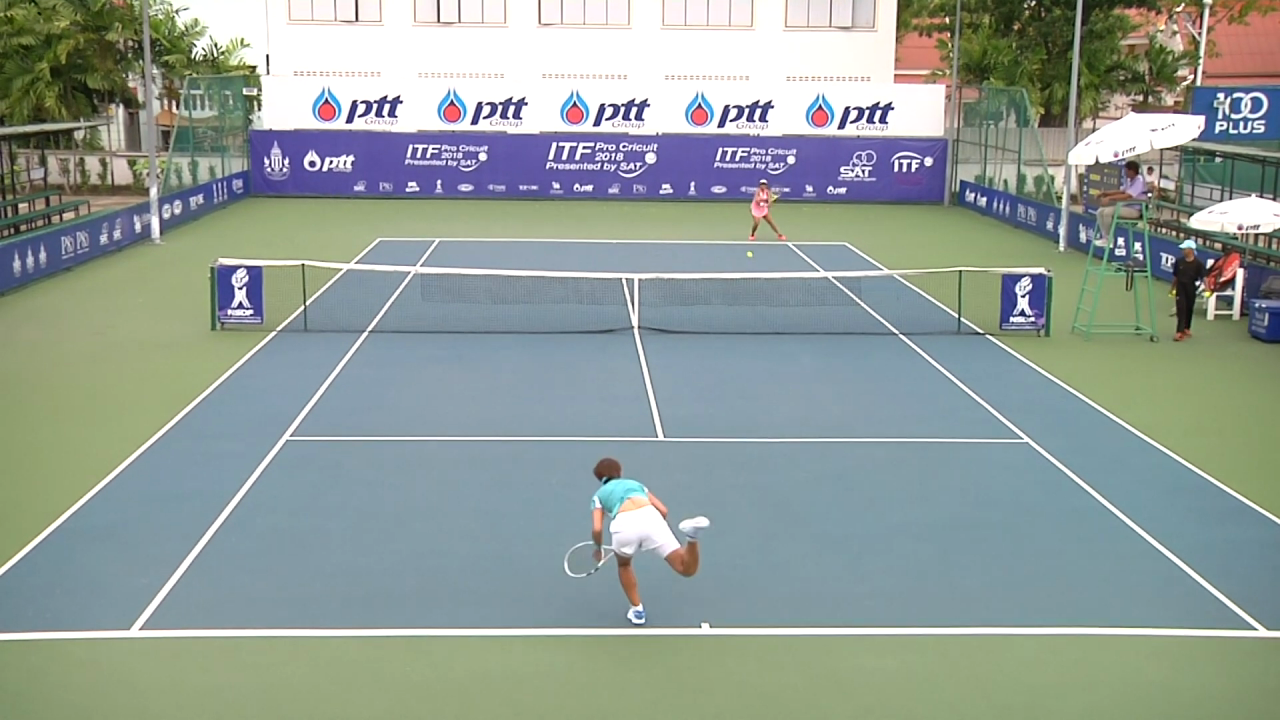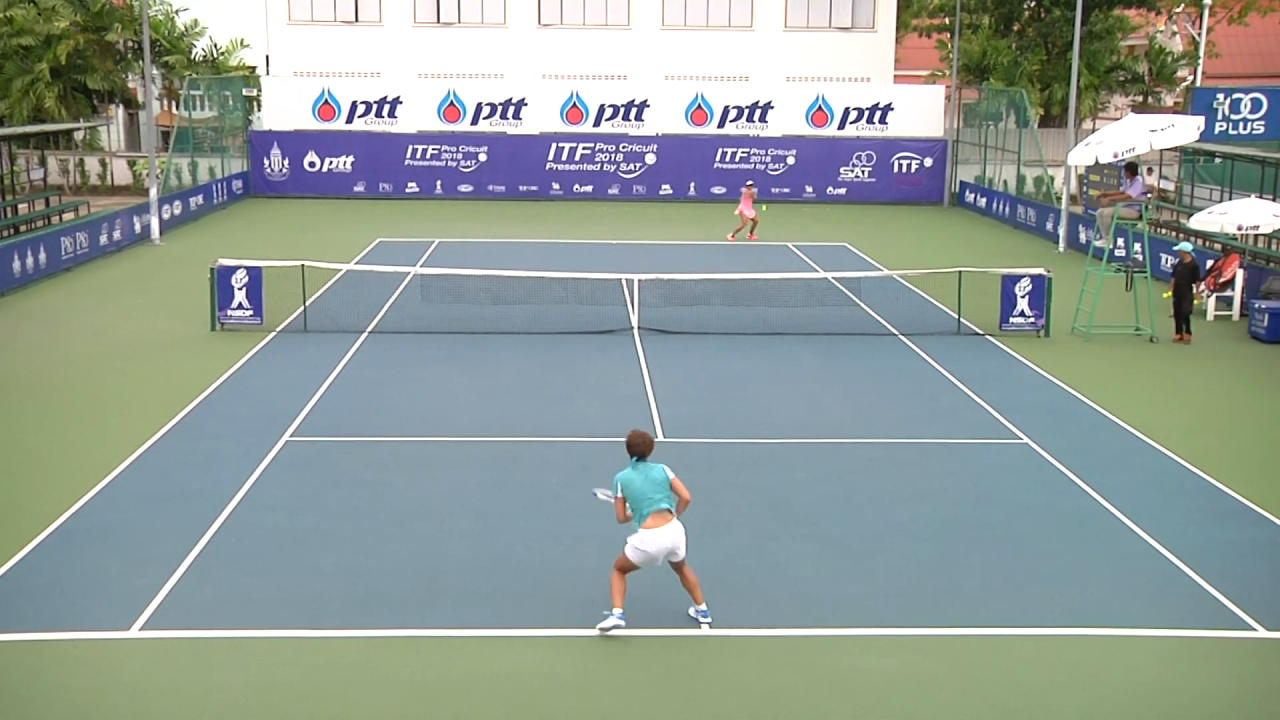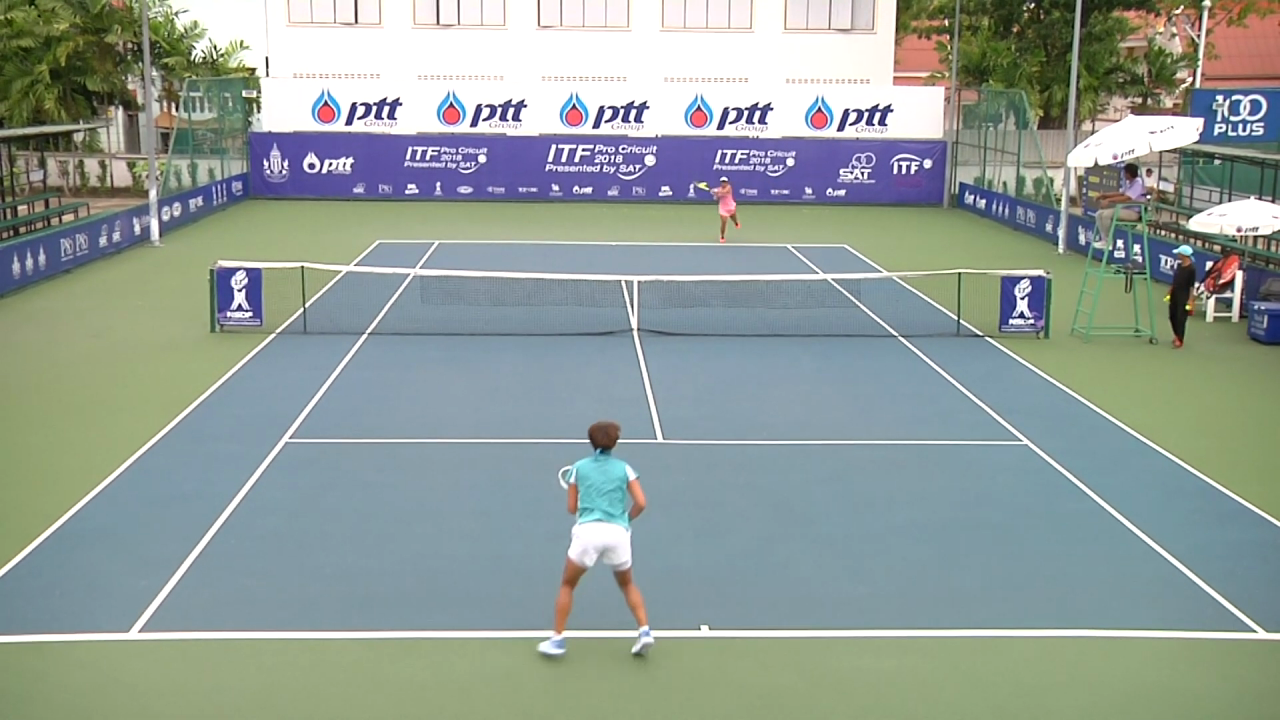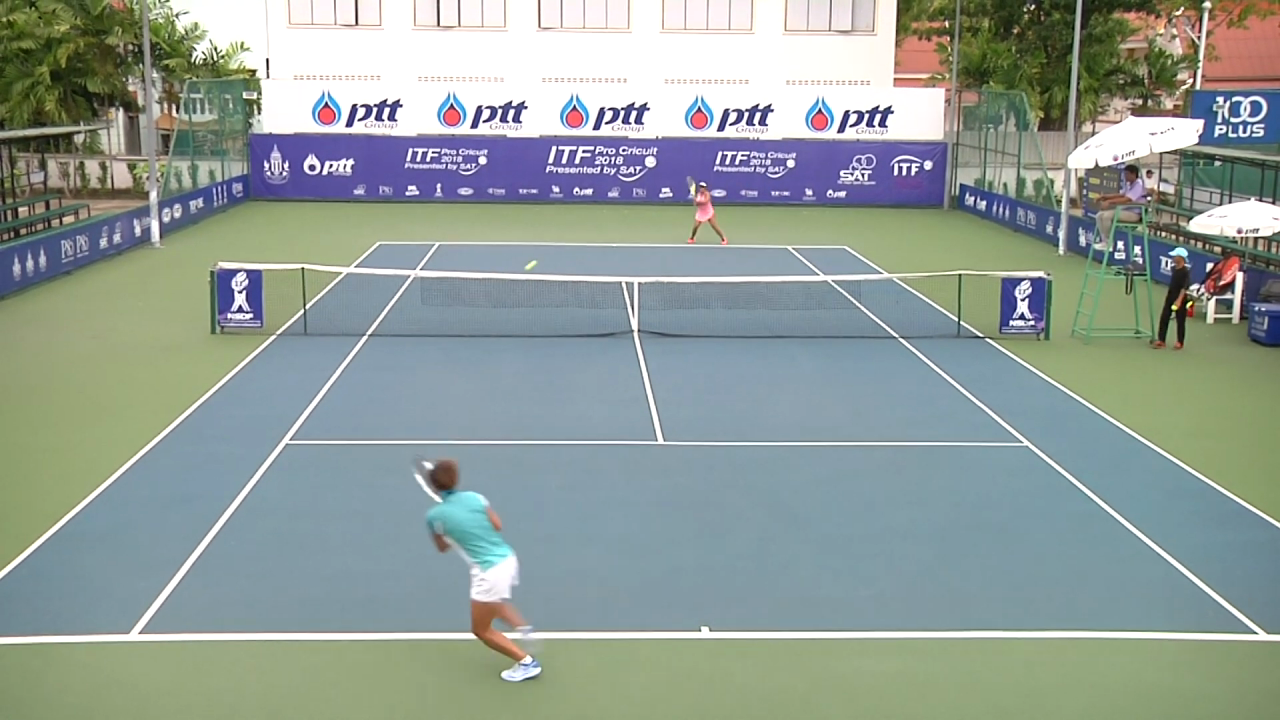
dt=0.4s
person 1, frame 1
left shoulder: (599, 495)
right shoulder: (635, 484)
left elbow: (597, 529)
right elbow: (664, 510)
left wrist: (598, 549)
right wrist: (660, 528)
left hip: (624, 526)
right hip: (651, 518)
left knee: (623, 565)
right knee: (687, 569)
left ankle: (637, 611)
right ankle: (690, 531)
person 1, frame 2
left shoulder: (621, 478)
right shoulder: (662, 469)
left elbow: (621, 518)
right elbow: (686, 498)
left hip: (647, 538)
right hip: (673, 531)
left knee: (618, 570)
right knee: (681, 568)
left ankle: (617, 614)
right ankle: (702, 610)
person 1, frame 3
left shoulder: (579, 467)
right shoulder: (624, 468)
left elbow: (572, 508)
right elbow: (641, 504)
left hip: (588, 533)
right hip: (617, 534)
left knee: (567, 586)
right knee: (627, 585)
left ankle: (557, 639)
right ankle: (644, 632)
person 1, frame 4
left shoulder: (435, 515)
right shoulder: (475, 498)
left elbow: (442, 547)
left hip: (491, 571)
right hip: (507, 559)
left knee: (481, 630)
right knee: (493, 602)
left ankle: (527, 663)
right ankle: (522, 628)
